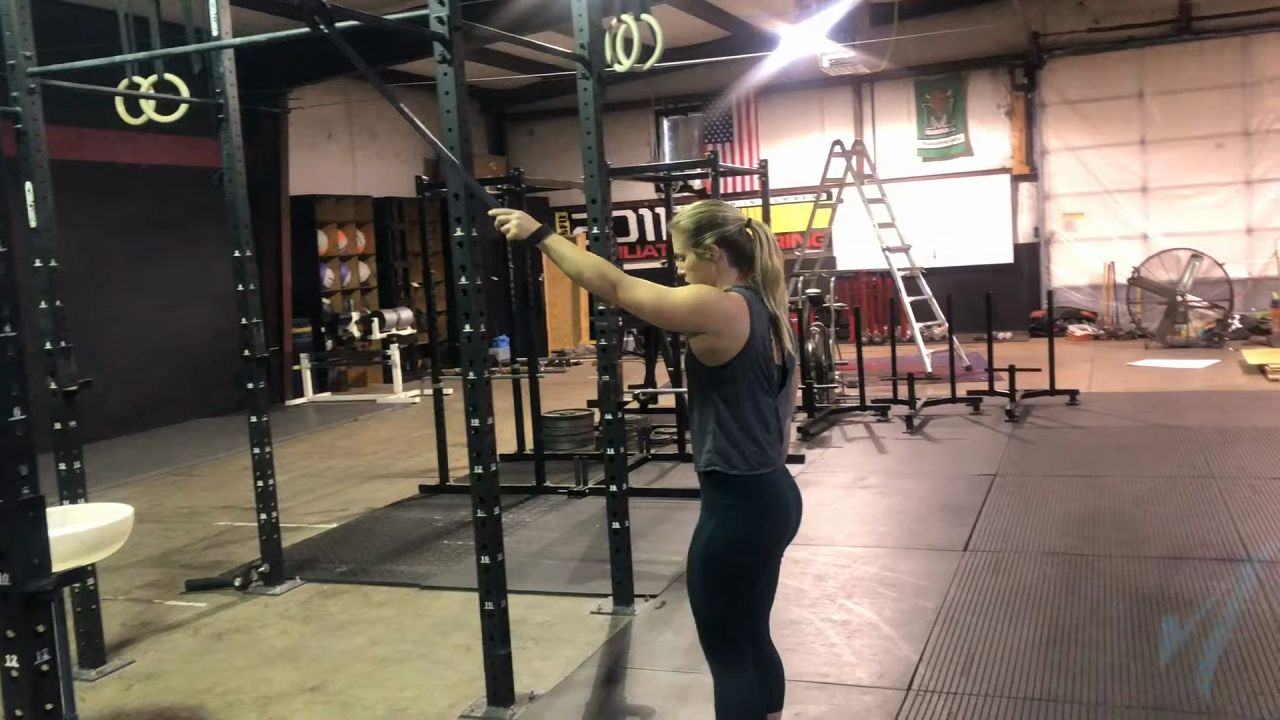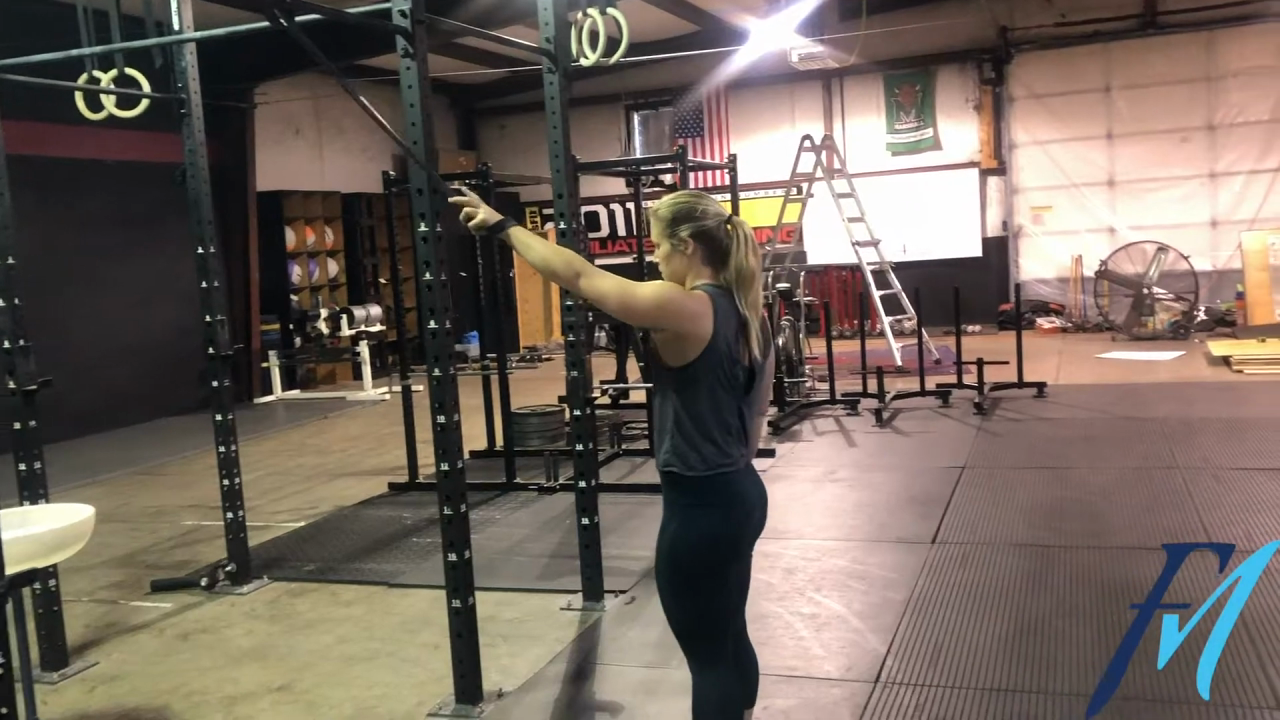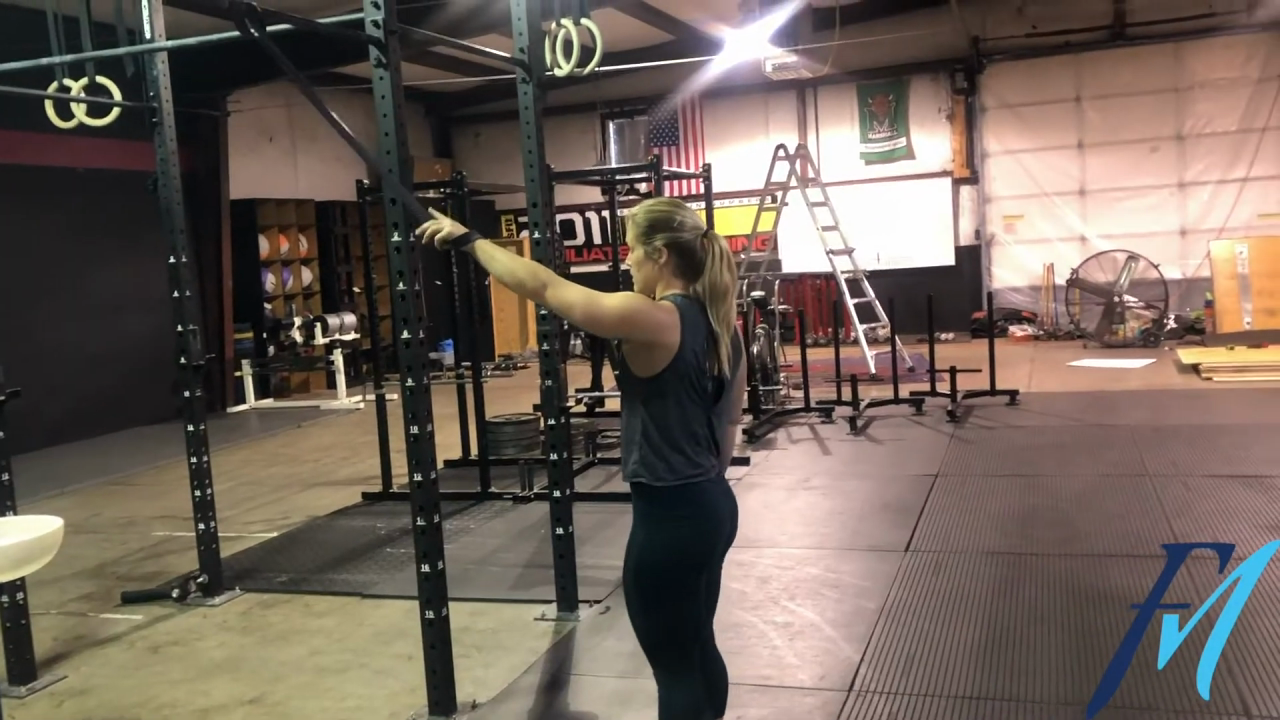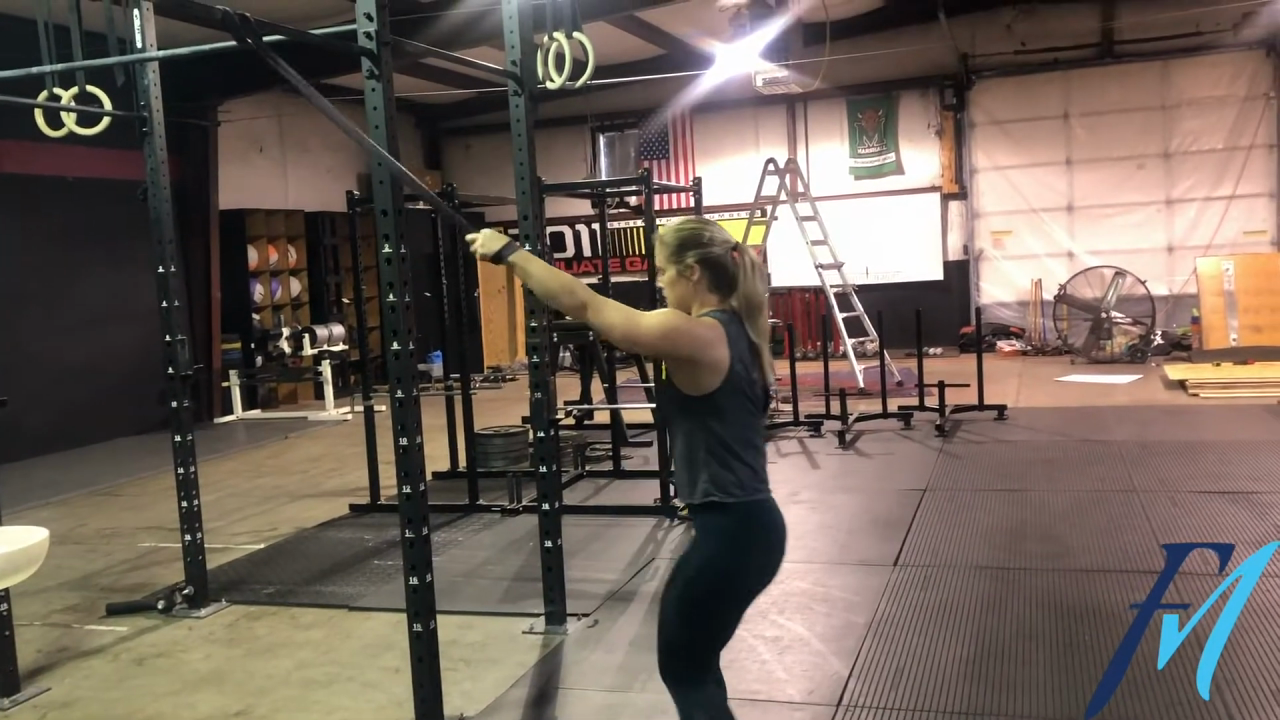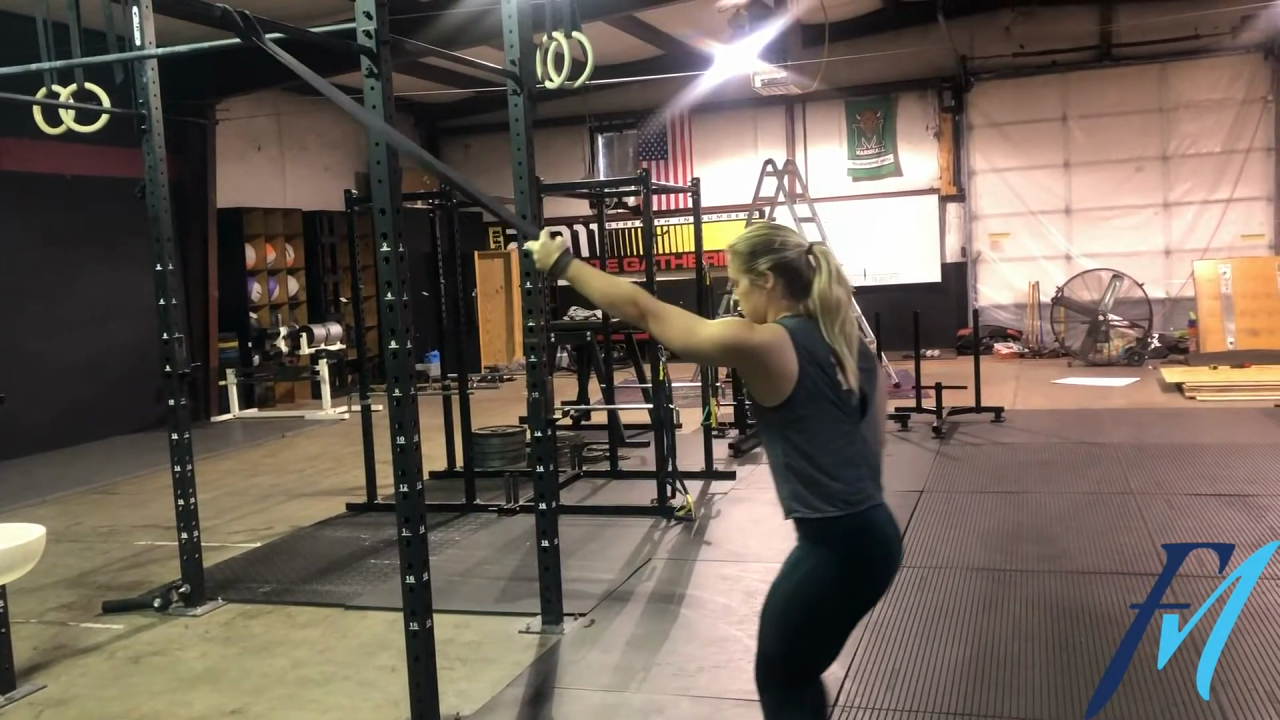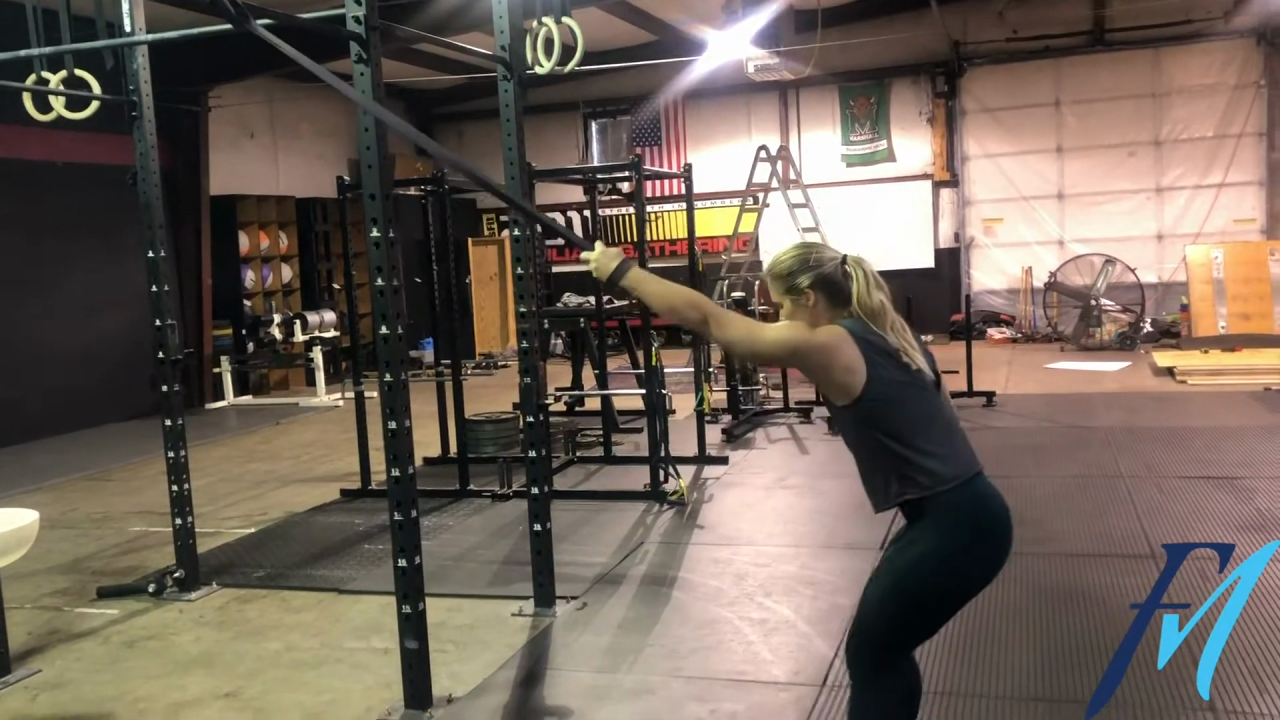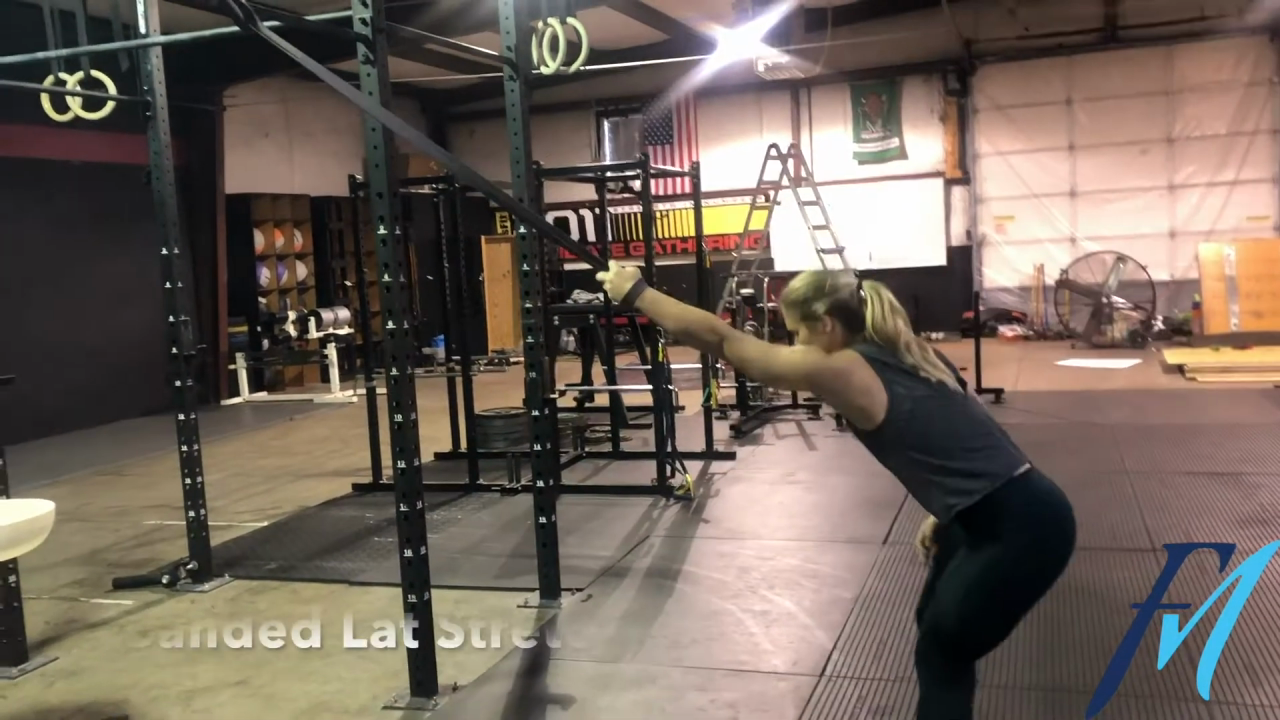
dt=0.5s
person 1, frame 1
left shoulder: (719, 310)
right shoulder: (768, 312)
left elbow: (613, 285)
left wrist: (539, 234)
left hip: (737, 505)
right hip: (773, 496)
left knee: (727, 655)
right knee: (751, 640)
person 1, frame 2
left shoulder: (682, 309)
right shoulder: (748, 313)
left elbow: (577, 274)
left wrist: (502, 224)
left hip: (700, 505)
right hip: (742, 495)
left knee: (708, 655)
right knee: (729, 639)
person 1, frame 3
left shoulder: (652, 319)
right shoulder: (720, 323)
left elbow: (543, 286)
left wrist: (468, 239)
left hip: (669, 516)
right hip: (712, 506)
left knee: (675, 667)
right knee: (697, 649)
person 1, frame 4
left shoulder: (695, 337)
right shoulder: (741, 333)
left elbow: (583, 304)
left wrist: (506, 252)
left hip: (730, 532)
right hip: (753, 523)
left knee: (683, 673)
right knee: (694, 664)
person 1, frame 5
left shoulder: (763, 345)
right shoulder: (847, 343)
left elbow: (644, 311)
left wrist: (562, 262)
left hip: (838, 545)
right hip: (870, 533)
right knee: (792, 672)
person 1, frame 6
left shoulder: (826, 347)
right shoulder: (885, 336)
left elbow: (704, 317)
left wrist: (620, 270)
left hip: (958, 526)
right hip: (956, 513)
left knee: (869, 656)
right knee: (883, 647)
person 1, frame 7
left shoulder: (843, 372)
right shoulder: (903, 354)
left elbow: (721, 340)
left wrist: (635, 292)
right wrist: (945, 516)
left hip: (1020, 527)
right hip: (997, 514)
left knee: (940, 657)
right knee: (937, 626)
